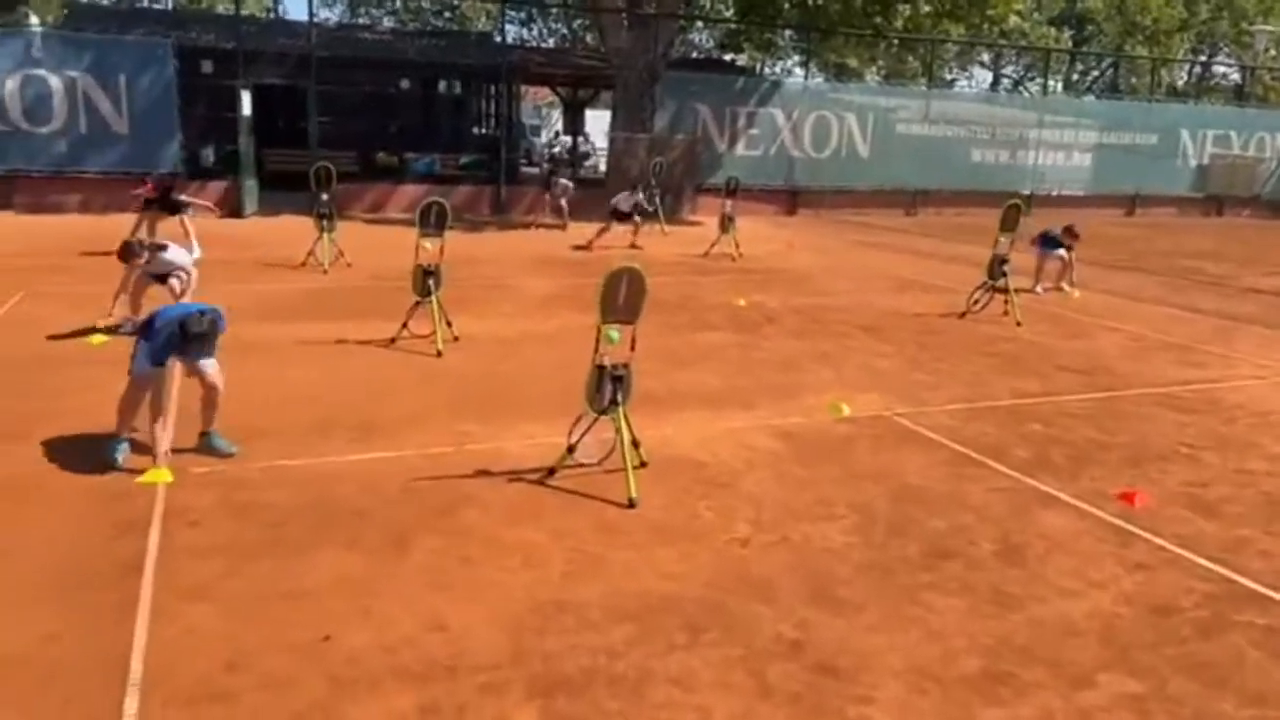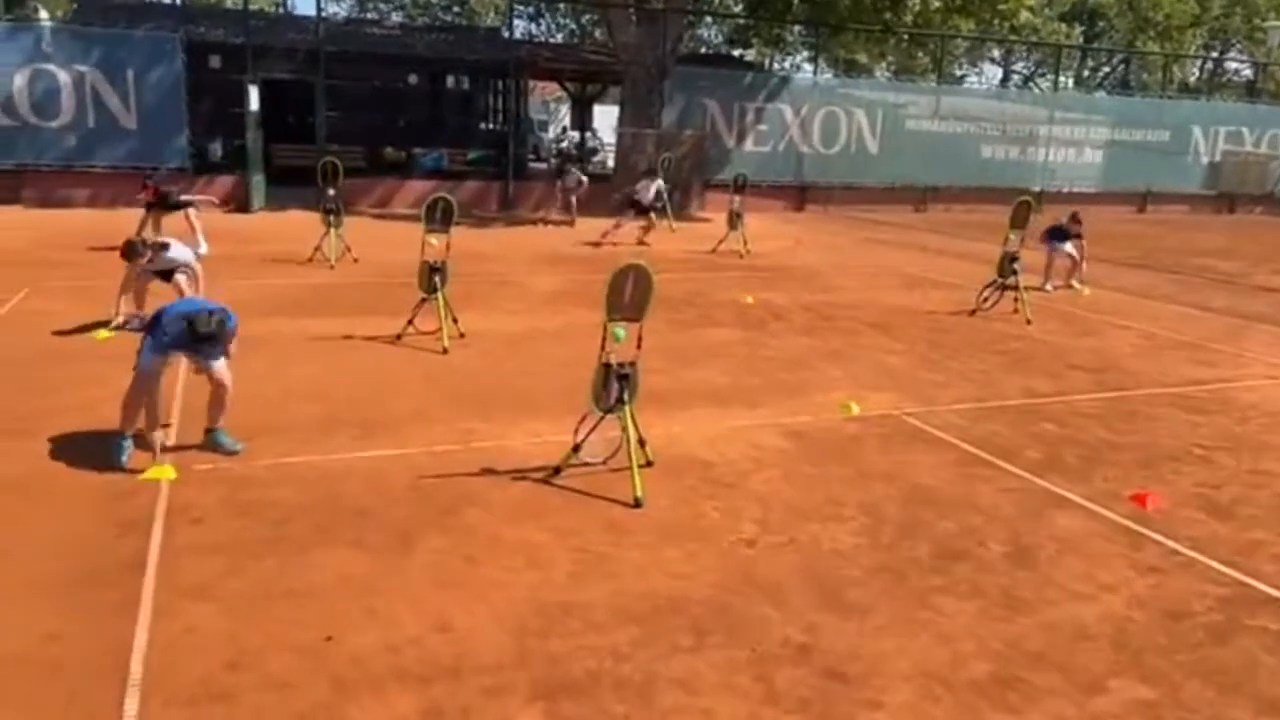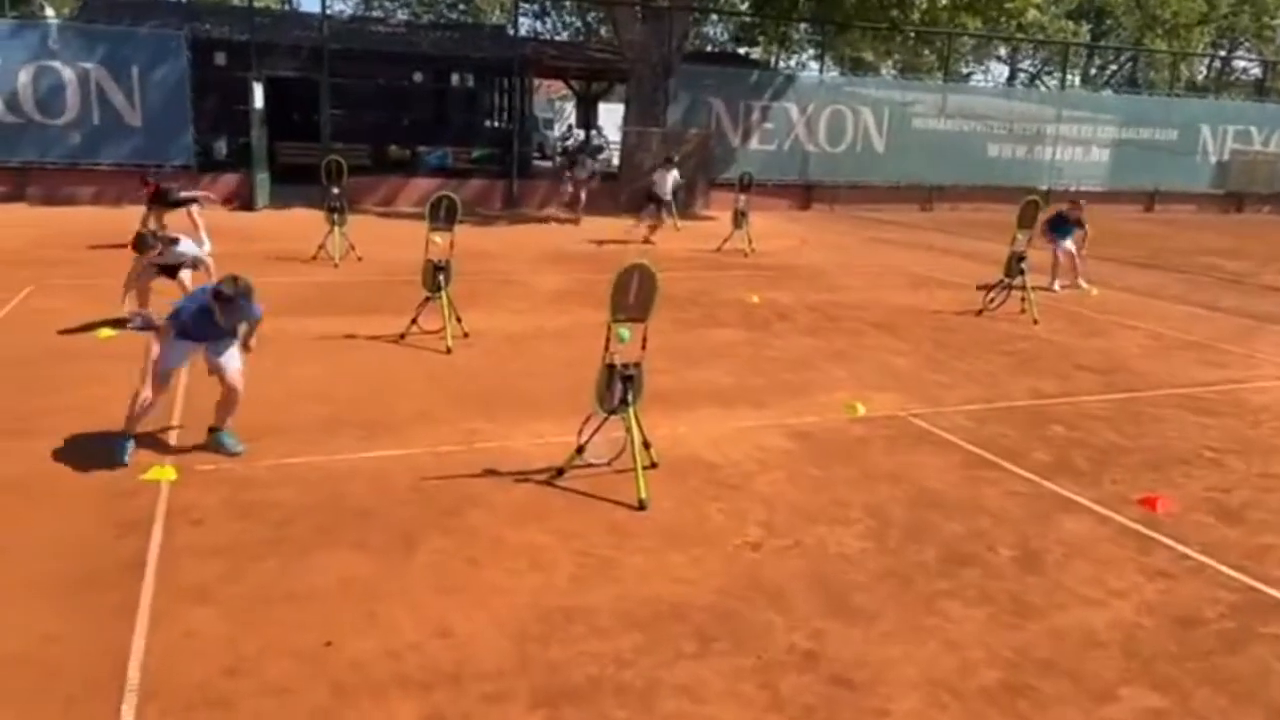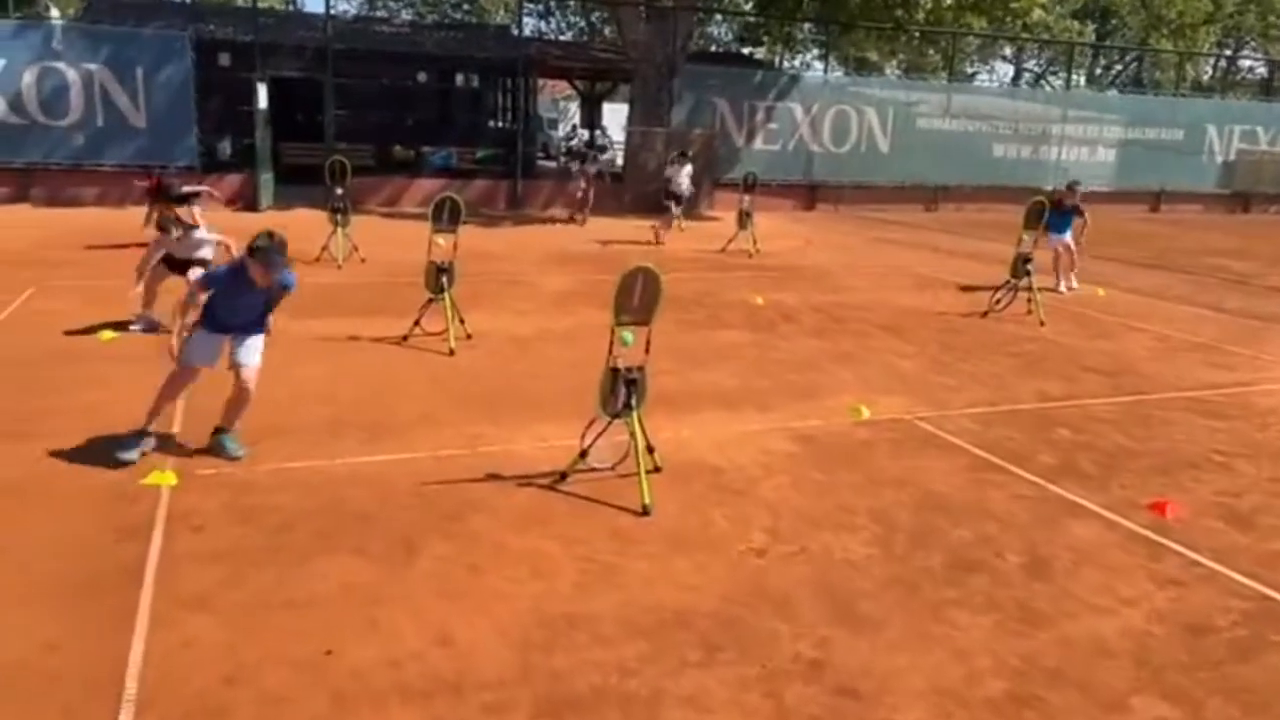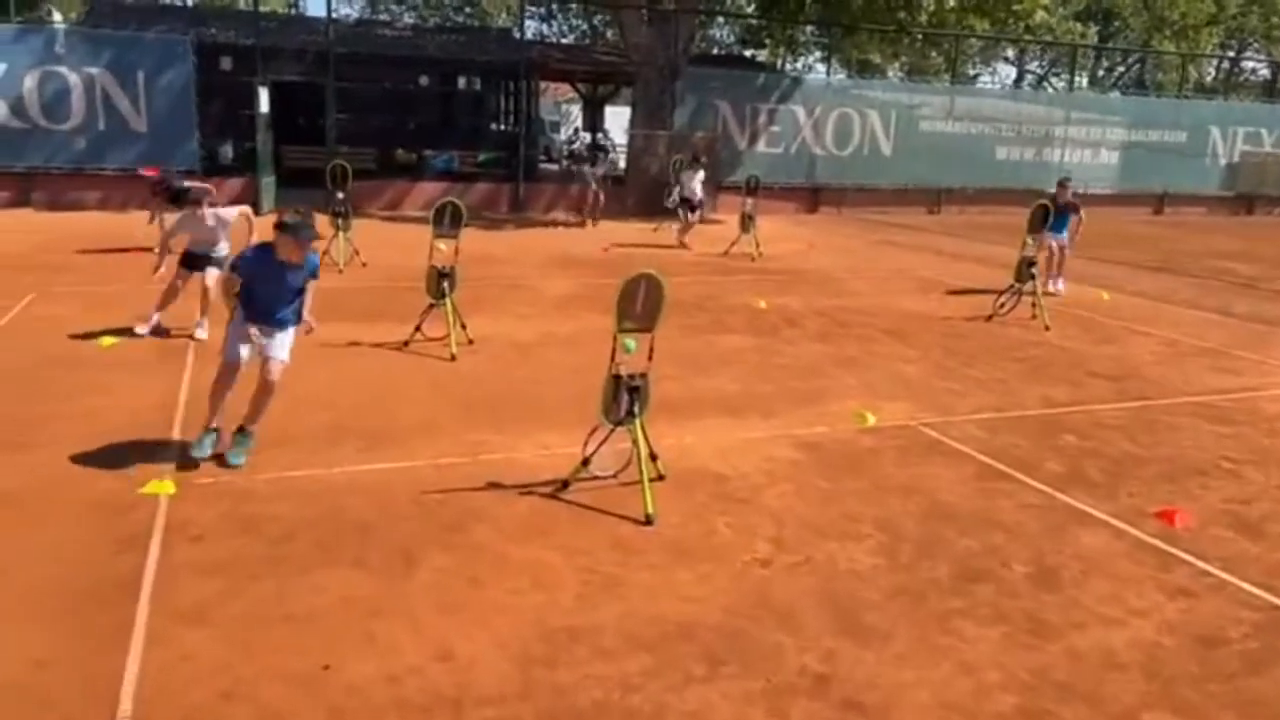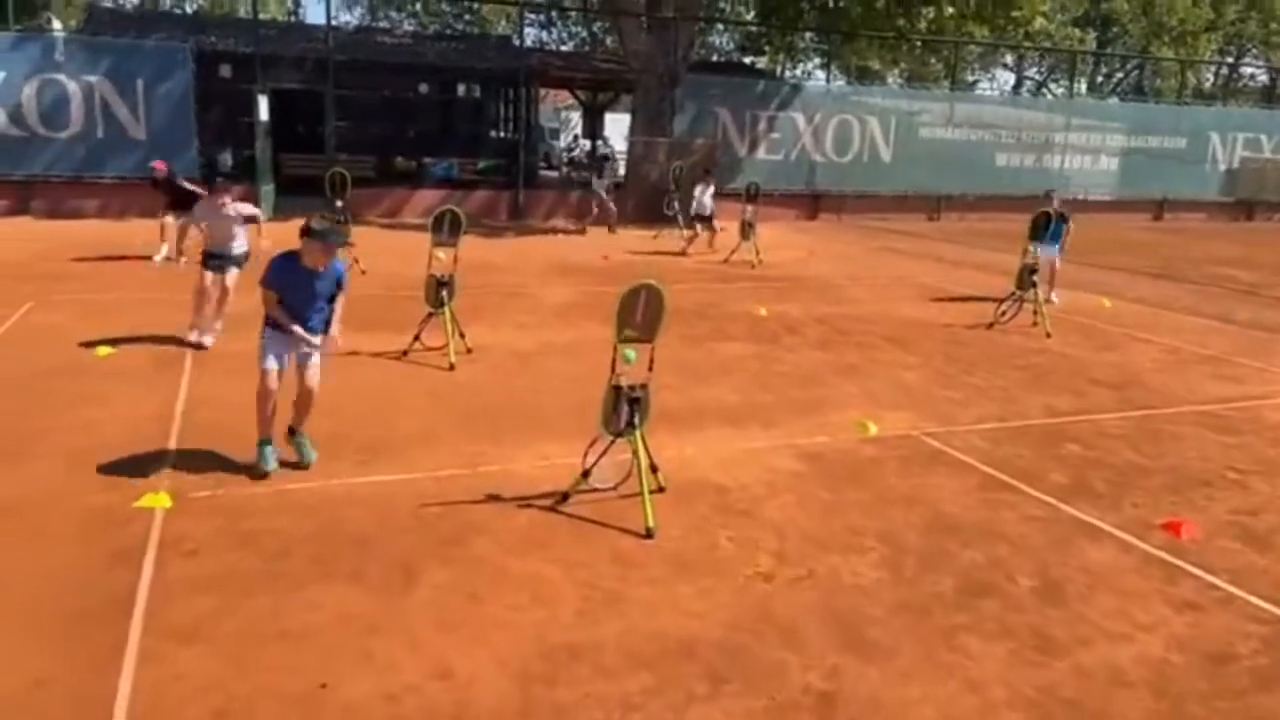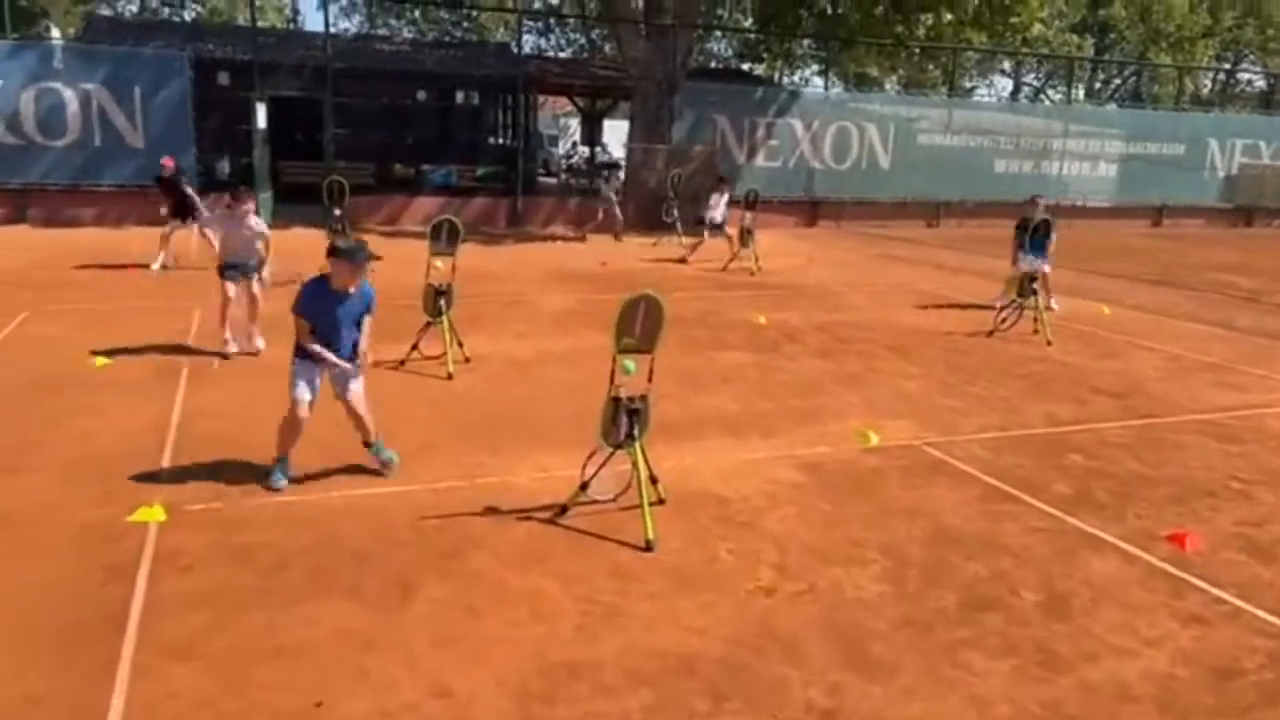
dt=0.1s
person 1, frame 1
left shoulder: (216, 323)
right shoulder: (161, 339)
right elbow: (159, 390)
right wrist: (159, 438)
right hip: (152, 338)
left knee: (214, 383)
right knee: (137, 387)
left ankle: (208, 435)
right ankle: (120, 440)
person 1, frame 2
left shoulder: (226, 322)
right shoulder: (168, 333)
right elbow: (152, 382)
left wrist: (229, 345)
right wrist: (153, 426)
right hip: (160, 334)
left knee: (223, 383)
right knee: (142, 380)
left ankle: (214, 432)
right ankle: (124, 438)
person 1, frame 3
left shoulder: (250, 310)
right shoulder: (192, 308)
right elbow: (157, 340)
left wrist: (249, 338)
right wrist: (146, 385)
left hip: (223, 339)
right hip: (185, 335)
left knee: (235, 386)
right knee: (156, 384)
left ankle: (218, 432)
right ankle: (128, 437)
person 1, frame 4
left shoulder: (285, 280)
right shoulder: (224, 275)
right elbow: (193, 294)
left wrist: (267, 317)
right wrist: (177, 333)
left hip: (250, 333)
right hip: (213, 327)
left knee: (247, 383)
right knee: (180, 378)
left ankle: (224, 433)
right ankle: (145, 434)
person 1, frame 5
left shoulder: (310, 261)
right shoulder: (255, 256)
right elbow: (229, 285)
left wrist: (305, 312)
right wrist: (243, 322)
left hip: (283, 324)
right hip: (247, 318)
left knee: (270, 378)
right knee: (227, 372)
left ankle: (244, 434)
right ankle: (210, 431)
person 1, frame 6
left shoulder: (337, 271)
right shoulder: (281, 266)
right elbow: (269, 303)
left wrist: (334, 325)
right wrist: (297, 331)
left hip: (315, 333)
right hip: (280, 330)
left knee: (310, 386)
right knee: (269, 385)
left ankle: (297, 432)
right ankle: (266, 444)
person 1, frame 7
left shoulder: (365, 292)
right shoulder: (311, 291)
right elbow: (302, 335)
left wrist: (363, 345)
right wrist: (332, 360)
left hip: (347, 359)
right hip: (310, 358)
left knee: (358, 409)
right knee: (298, 414)
left ankle: (374, 445)
right ankle: (281, 462)
